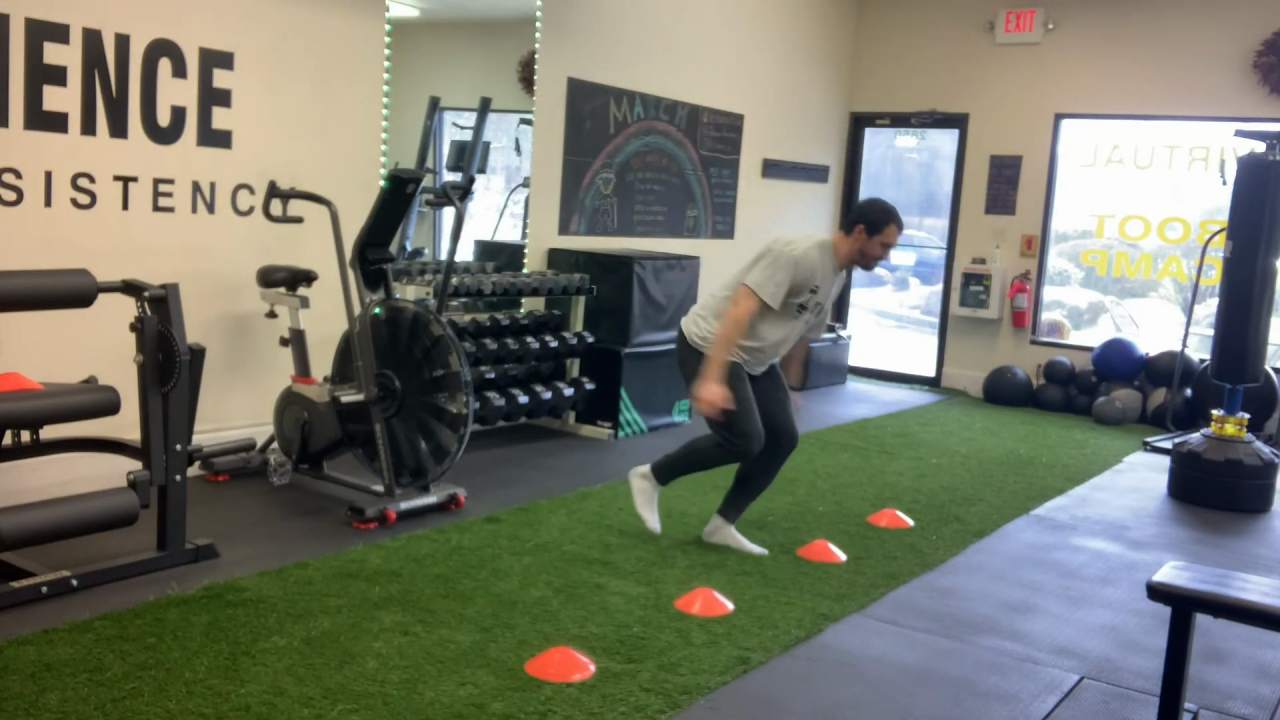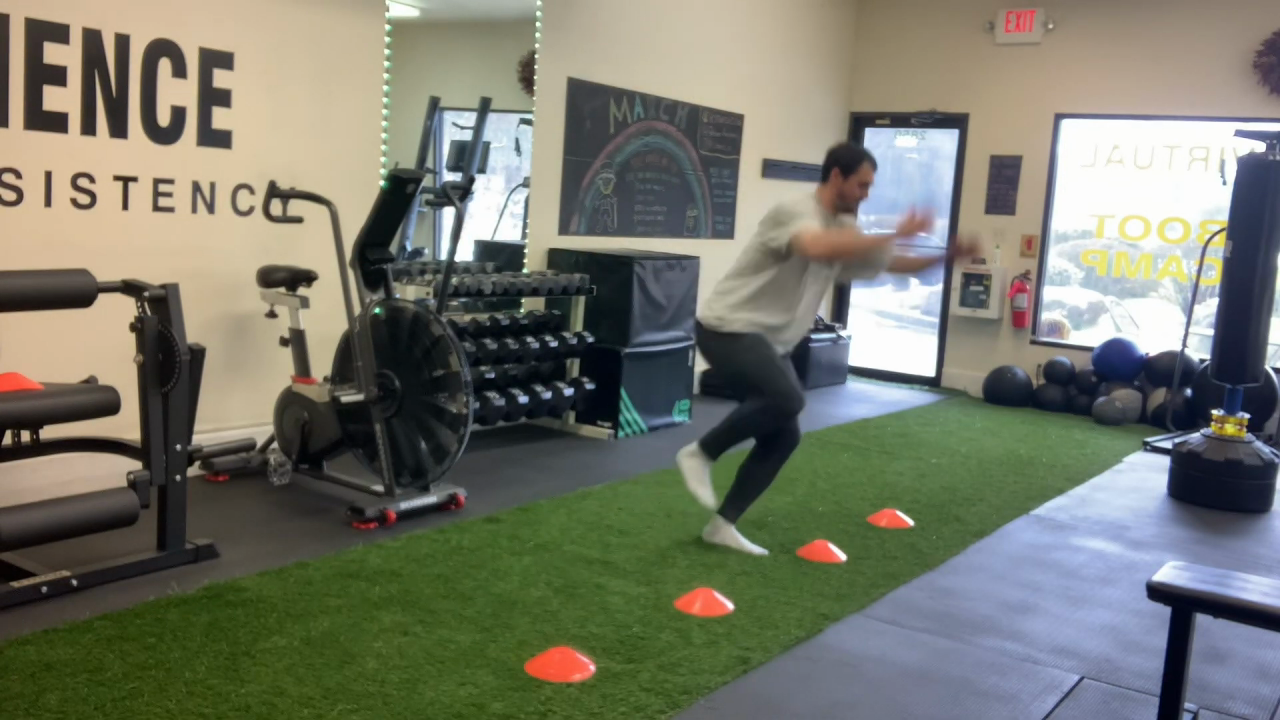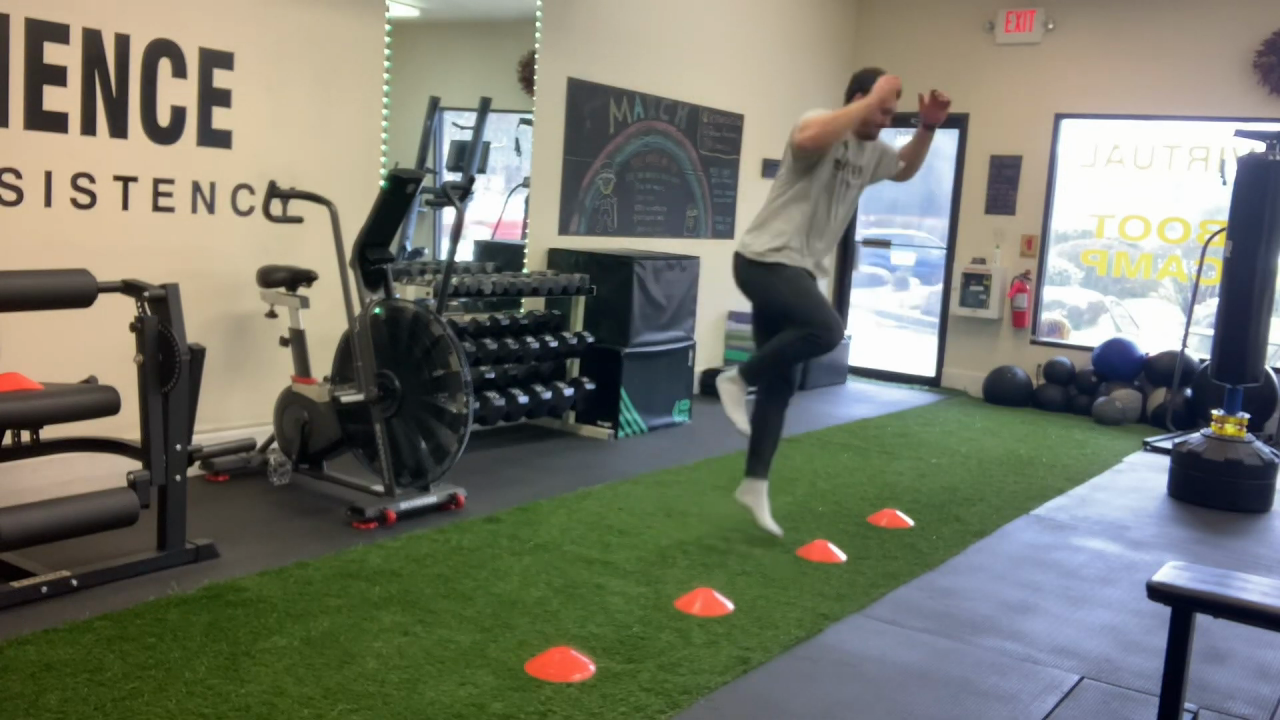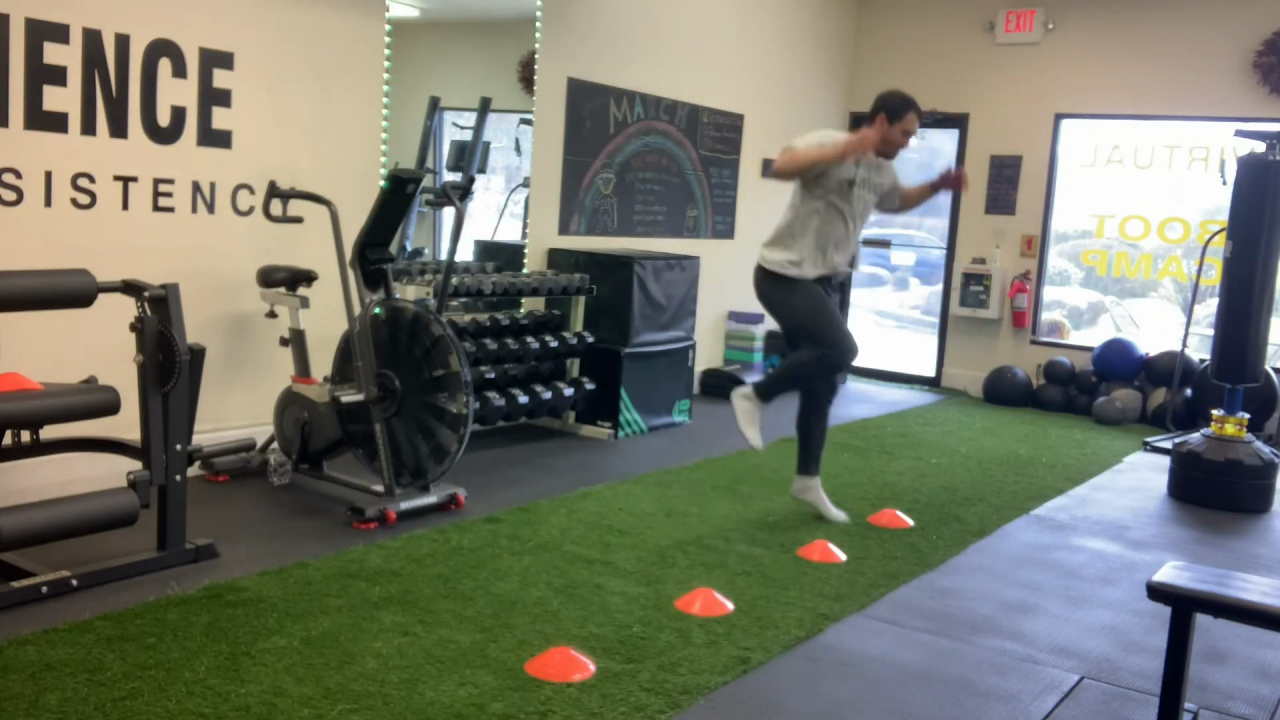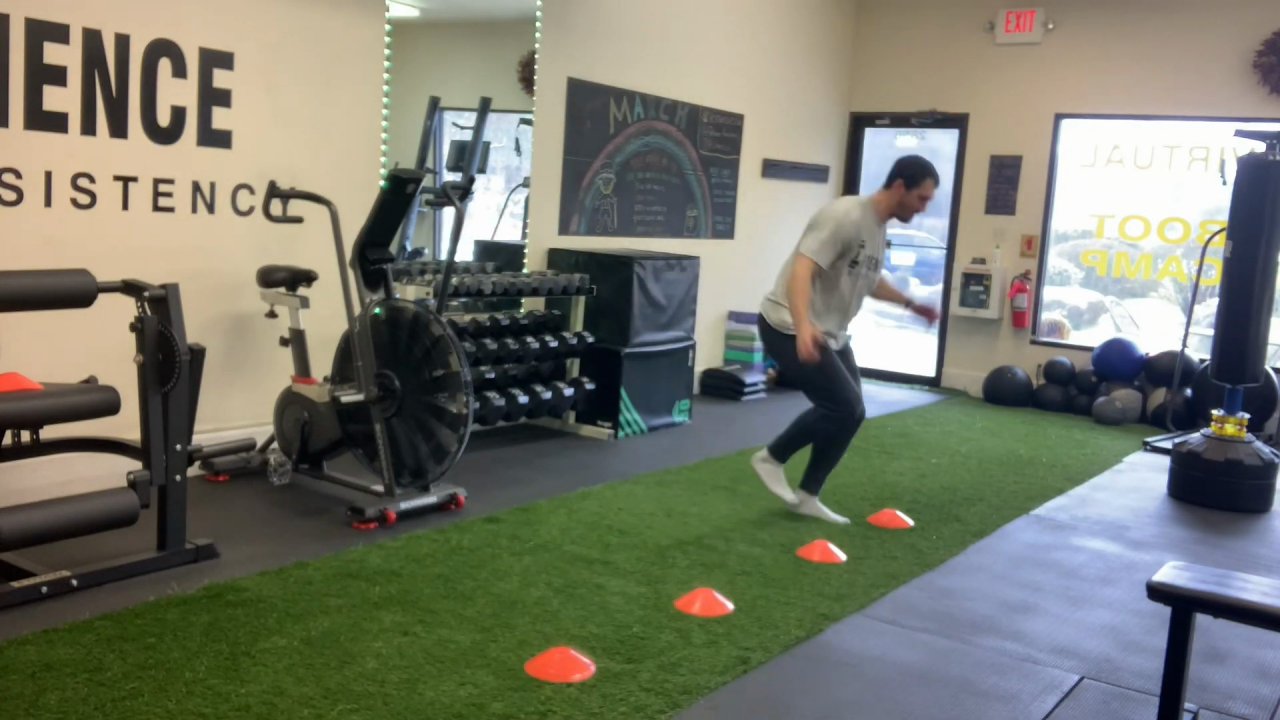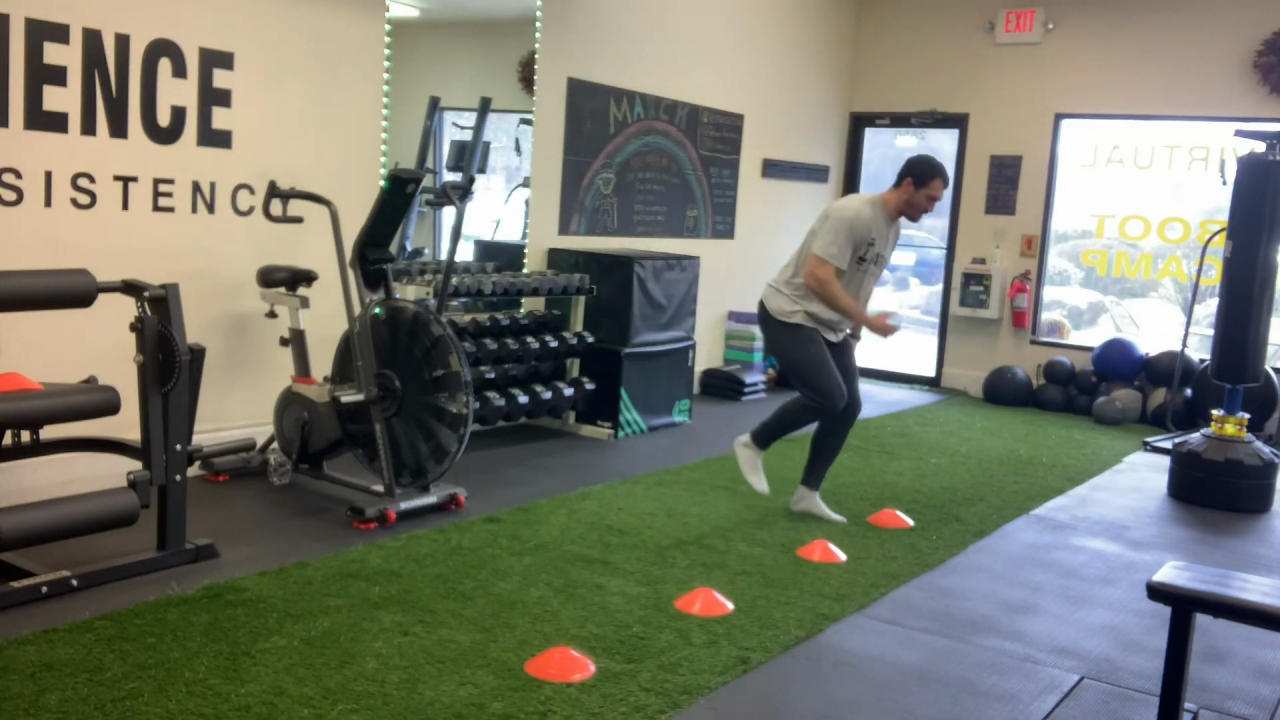
dt=0.2s
person 1, frame 1
left shoulder: (838, 274)
right shoulder: (798, 257)
left elbow: (802, 334)
right elbow: (740, 310)
left wrist: (789, 389)
right wrist: (711, 379)
left hip: (754, 357)
right hip: (708, 348)
left knee: (782, 438)
right knee: (745, 441)
left ankle: (722, 525)
right ankle: (650, 477)
person 1, frame 2
left shoulder: (841, 229)
right shoulder: (796, 211)
left elbow: (884, 264)
right elbow: (819, 247)
left wrist: (945, 256)
right wrist: (893, 234)
left hip: (767, 338)
right hip: (727, 328)
left knee: (782, 437)
right knee: (786, 401)
left ankle: (723, 524)
right ankle: (701, 453)
person 1, frame 3
left shoulder: (868, 150)
right shoulder: (819, 126)
left elbow: (906, 166)
right elbow: (810, 138)
left wrist: (928, 125)
right wrist: (874, 101)
left hip: (797, 271)
right hip: (766, 262)
left knee: (781, 382)
right knee: (826, 330)
left ankle: (754, 486)
right ankle: (738, 379)
person 1, frame 4
left shoulder: (881, 168)
right shoulder: (833, 143)
left elbow: (898, 202)
right elbow: (784, 165)
left wrist: (938, 186)
right wrist: (845, 148)
left hip: (821, 279)
right hip: (786, 273)
left knee: (822, 382)
right knee: (838, 351)
left ankle: (807, 482)
right ankle: (754, 395)
person 1, frame 5
left shoulder: (877, 228)
right shoulder: (844, 218)
right elbow: (801, 270)
left wrist: (910, 304)
right wrist: (803, 328)
left hip: (828, 330)
right hip: (790, 326)
left knee: (849, 412)
right knee: (845, 407)
left ankle: (807, 497)
right ankle: (771, 457)
person 1, frame 6
left shoulder: (892, 227)
right shoulder: (851, 214)
right elbow: (818, 277)
left wrist: (855, 326)
right wrist: (864, 320)
left hip: (828, 323)
right hip: (790, 316)
left knee: (847, 407)
right knee: (828, 397)
left ankle: (807, 494)
right ankle: (752, 443)
